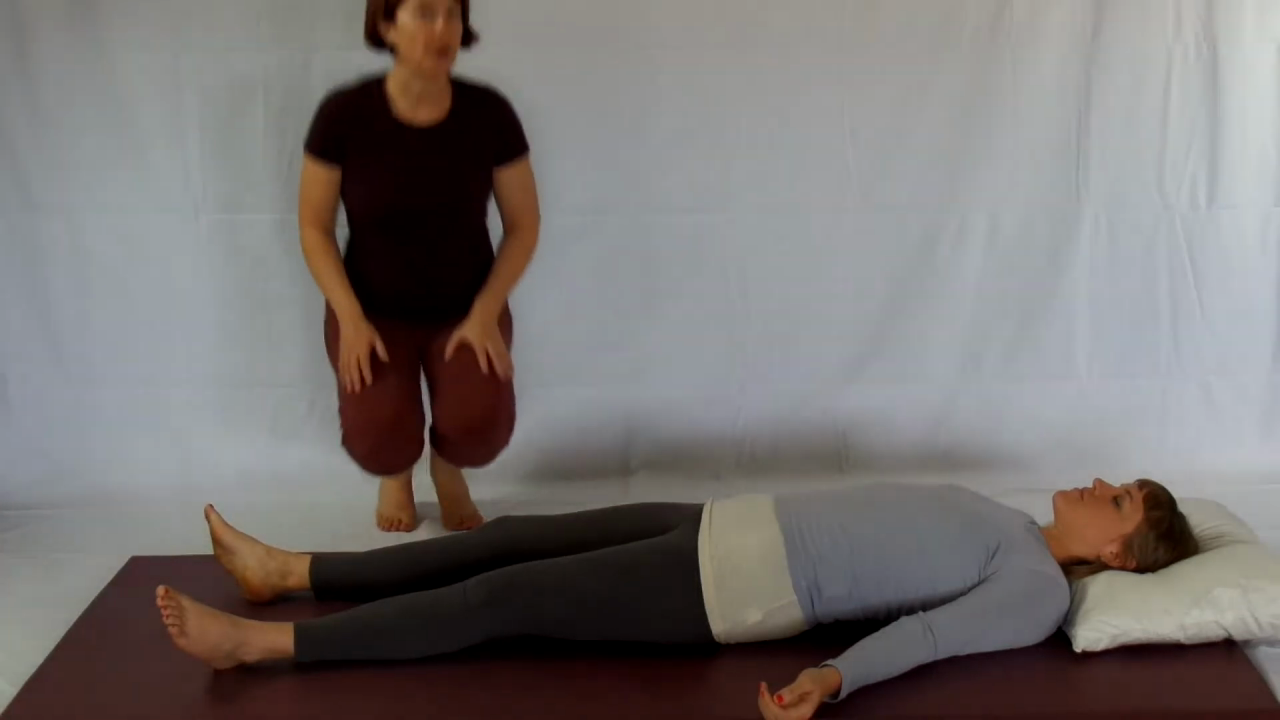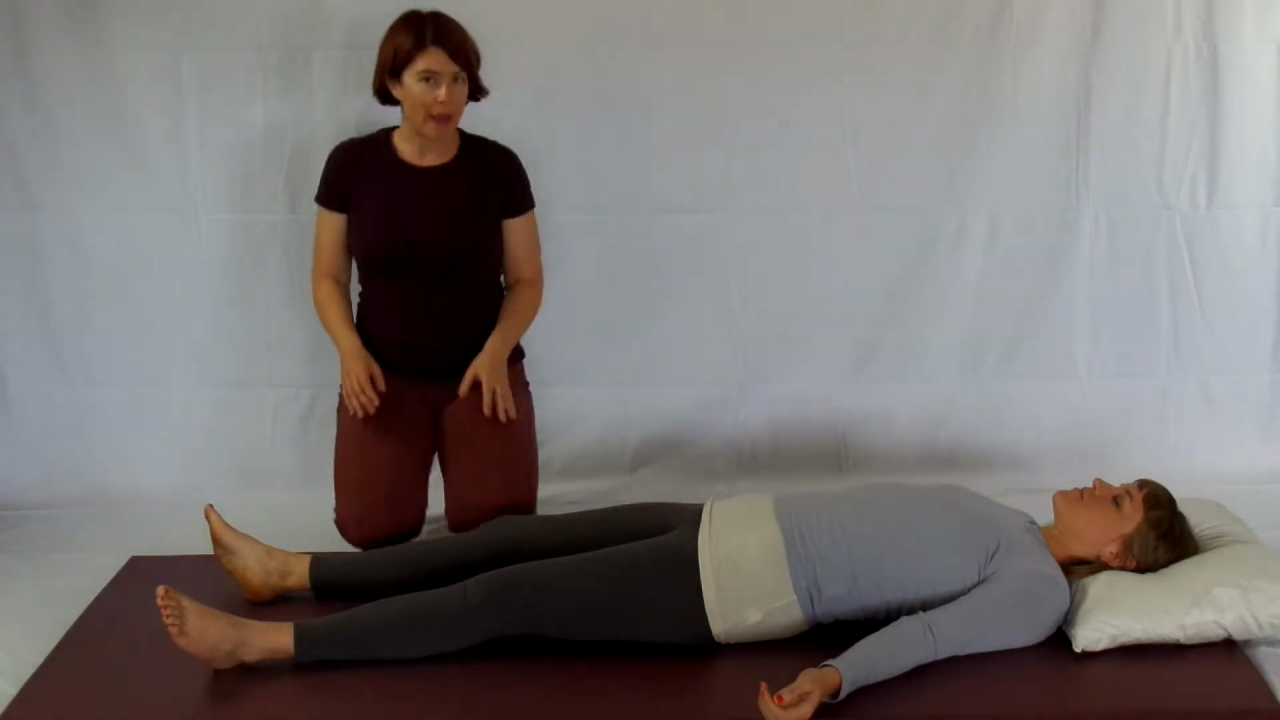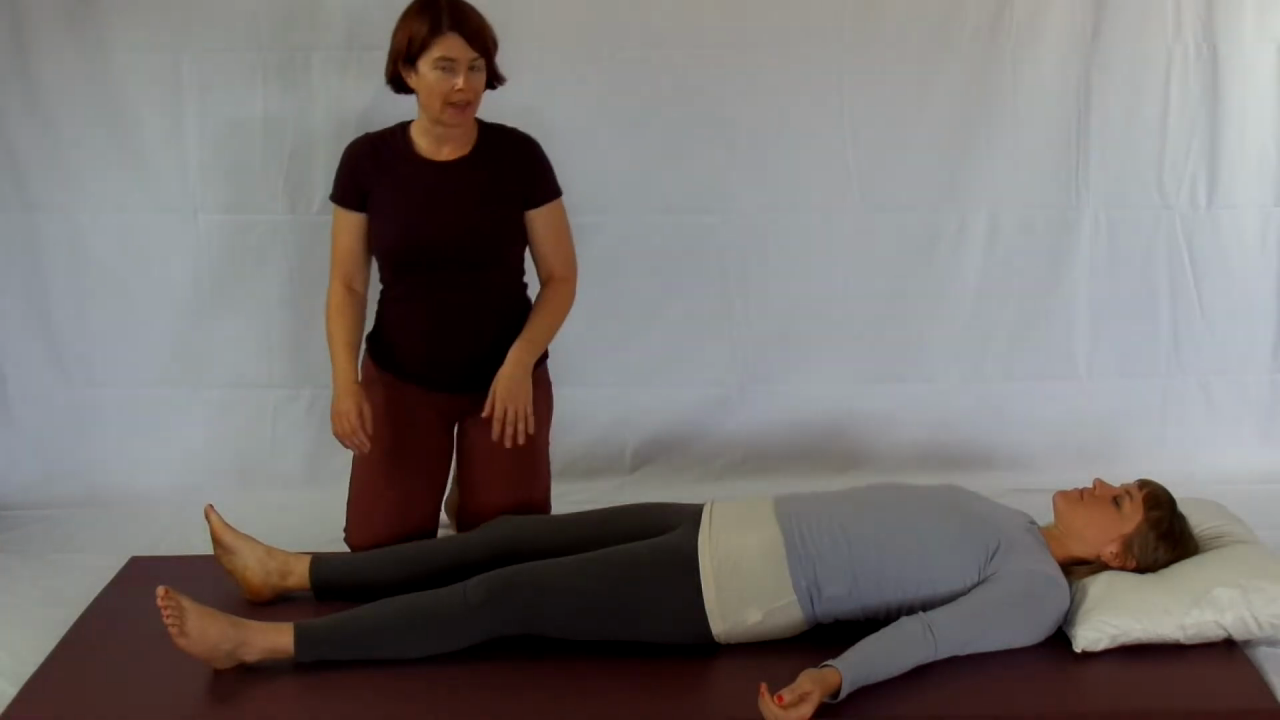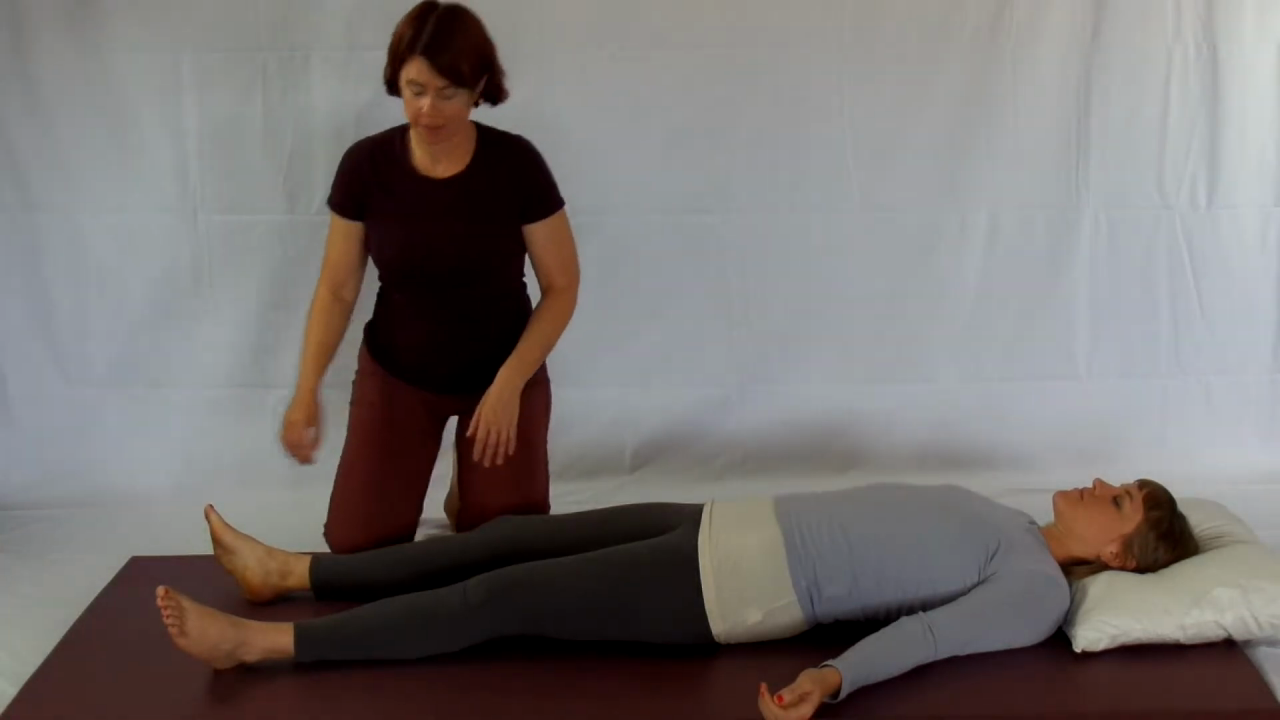
dt=0.3s
person 1, frame 1
left shoulder: (1038, 593)
right shoulder: (1010, 530)
left elbow: (928, 631)
left hip: (740, 590)
right hip: (733, 526)
left knee: (503, 600)
right knee: (510, 542)
right ankle: (287, 569)
person 1, frame 2
left shoulder: (1039, 592)
right shoulder: (1013, 530)
left elbow: (929, 632)
left hip: (738, 589)
right hip: (732, 527)
left knee: (503, 600)
right knee: (509, 538)
right ankle: (286, 571)
person 1, frame 3
left shoulder: (1038, 592)
right shoulder: (1013, 529)
left elbow: (929, 632)
left hip: (740, 591)
right hip: (732, 527)
left knee: (503, 600)
right knee: (511, 539)
right ankle: (287, 571)
person 1, frame 4
left shoulder: (1038, 592)
right shoulder: (1009, 530)
left elbow: (927, 630)
left hip: (735, 588)
right hip: (731, 527)
left knee: (501, 600)
right knee: (508, 538)
right ankle: (286, 570)
person 2, frame 1
left shoulder: (488, 113)
right shoulder: (345, 113)
left elbow: (525, 227)
right elbow: (313, 228)
left wrist: (484, 313)
right wrist: (351, 319)
left hip: (464, 307)
right hip: (377, 313)
left knee: (479, 425)
right knee: (377, 440)
left ankle: (448, 474)
right ankle: (397, 477)
person 2, frame 2
left shoulder: (497, 167)
right shoulder: (352, 165)
left elbow: (526, 281)
right elbow: (328, 276)
left wrist: (495, 353)
right wrist: (349, 351)
left hip: (477, 372)
right hip: (387, 372)
left knee: (496, 522)
right knee: (372, 528)
left ankle: (460, 471)
right ankle: (414, 456)
person 2, frame 3
left shoulder: (518, 156)
right shoulder: (368, 160)
left elbow: (560, 278)
right elbow: (347, 283)
left wrist: (520, 362)
right wrist: (345, 380)
left hip: (500, 377)
right hip: (399, 379)
right knee: (379, 542)
left ankle: (472, 482)
right ankle: (422, 477)
person 2, frame 4
left shoulder: (515, 165)
right shoulder: (365, 165)
left elbow: (562, 288)
right elbow: (337, 287)
left wrist: (508, 385)
right wrist: (306, 389)
left hip: (500, 372)
right hip: (396, 373)
right knee: (358, 542)
left ankle: (470, 492)
right ankle: (409, 477)
